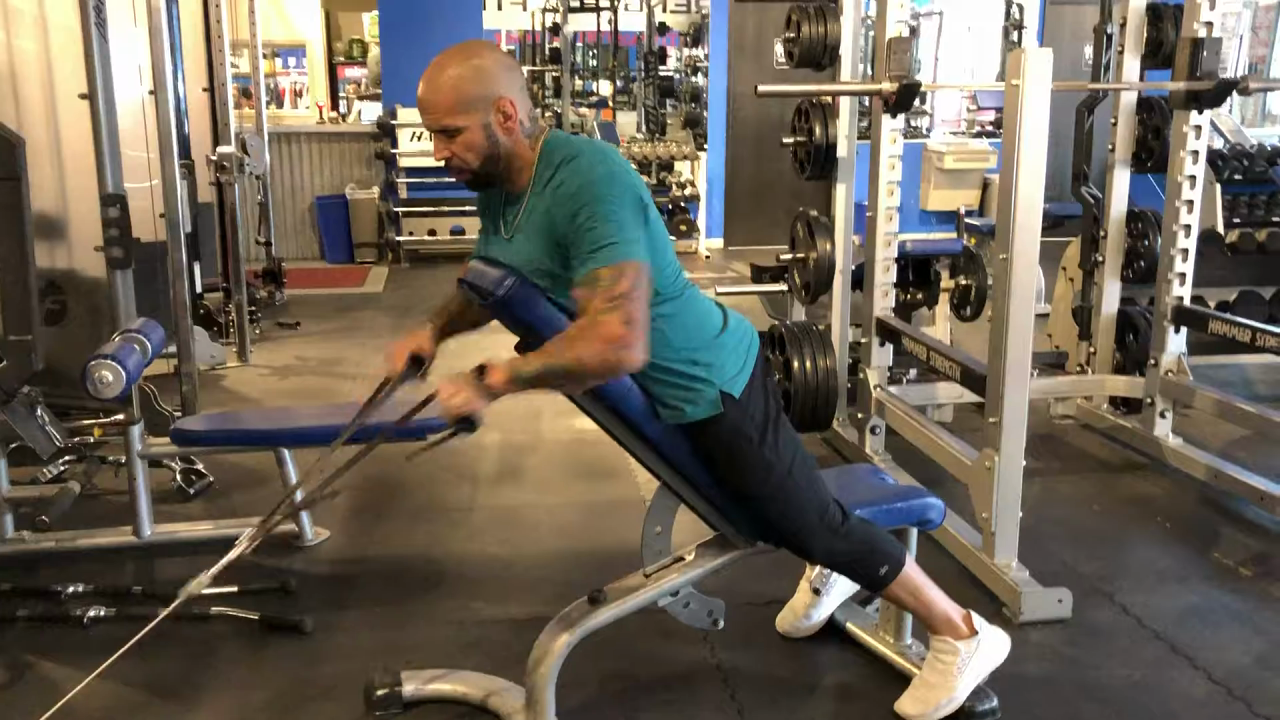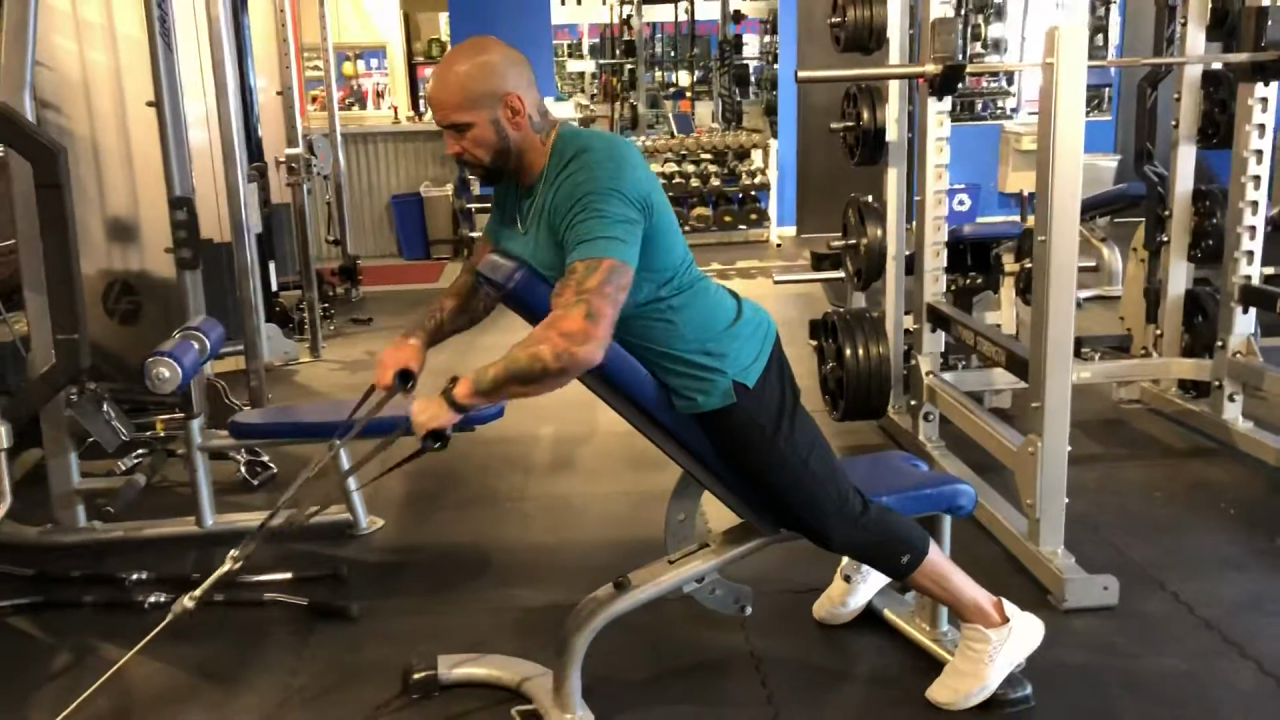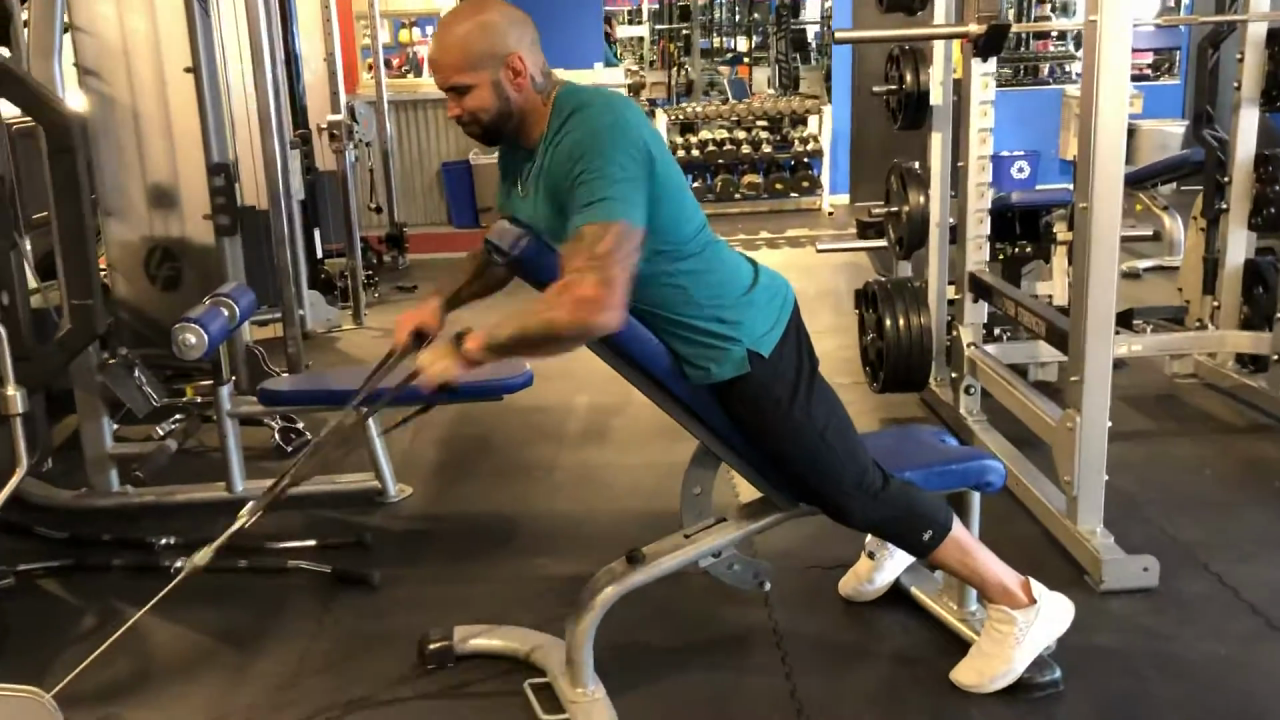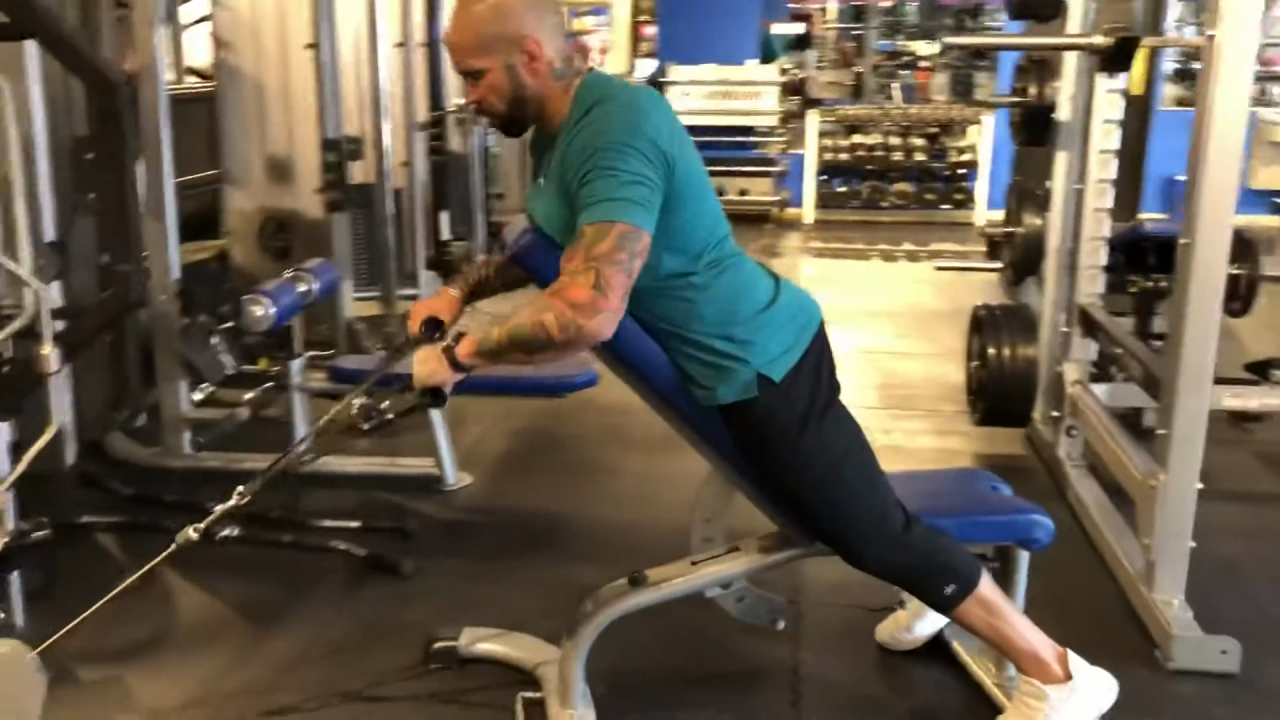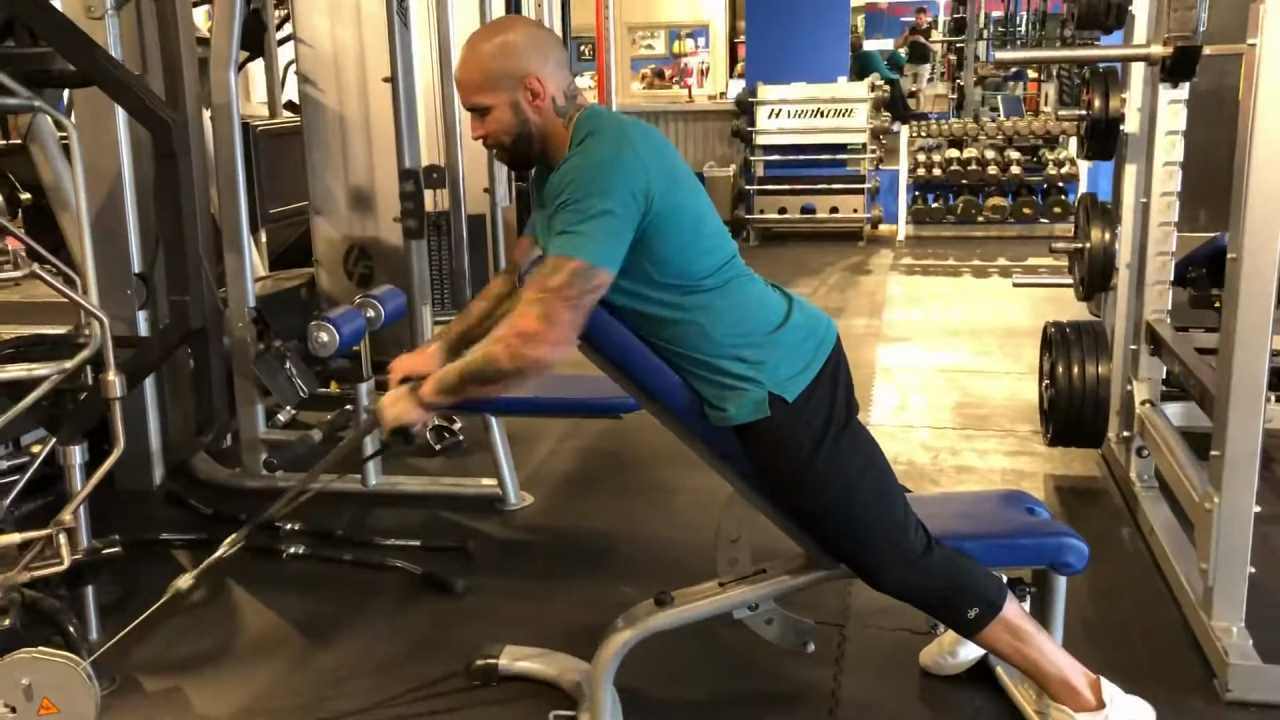
dt=1s
person 1, frame 1
left shoulder: (588, 182)
right shoulder: (498, 187)
left elbow: (618, 345)
left wrist: (487, 382)
right wrist: (433, 330)
left hip: (706, 385)
right hip: (661, 389)
left knee: (810, 521)
left ankle: (963, 634)
right ankle: (829, 572)
person 1, frame 2
left shoulder: (595, 176)
right shoulder: (515, 178)
left elbow: (578, 341)
right elbow: (484, 274)
left wrist: (458, 397)
right wrist: (421, 336)
left hip: (723, 371)
right hip: (681, 371)
left knee: (829, 509)
right knee: (796, 496)
left ankle: (994, 621)
right ankle: (864, 562)
person 1, frame 3
left shoulder: (597, 133)
right shoulder: (521, 143)
left elbow: (593, 305)
left wrist: (465, 351)
right wrist: (440, 303)
left hip: (738, 340)
right hip: (701, 339)
left knee: (848, 484)
left ankle: (1022, 604)
right ankle: (889, 540)
person 1, frame 4
left shoulder: (613, 130)
right shoulder: (561, 126)
left elbow: (588, 312)
right elbow: (550, 243)
left wrist: (461, 353)
right wrist: (462, 288)
left hip: (755, 362)
right hip: (740, 349)
left knee: (869, 529)
right ankle: (938, 594)
person 1, frame 5
left shoulder: (599, 166)
right shoulder: (577, 154)
left elbow: (538, 339)
right elbow: (522, 279)
left wrist: (428, 397)
right wrist: (437, 351)
left hip: (775, 385)
right hip: (776, 364)
left knee: (896, 554)
right knee: (877, 528)
right ankle: (983, 611)
